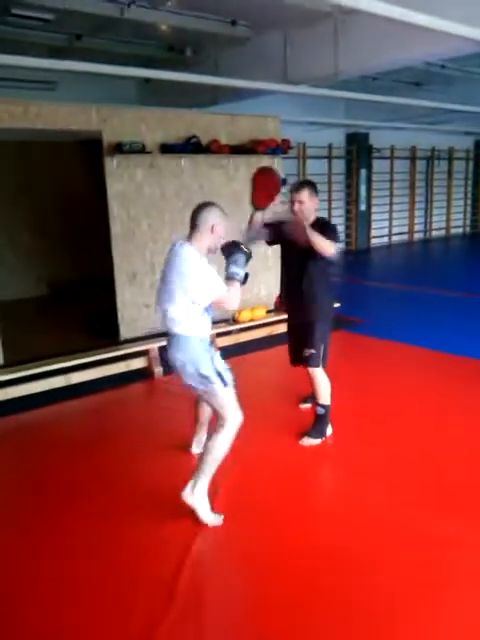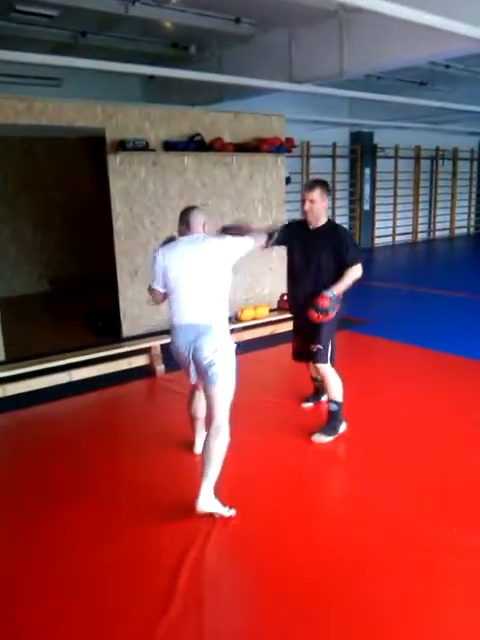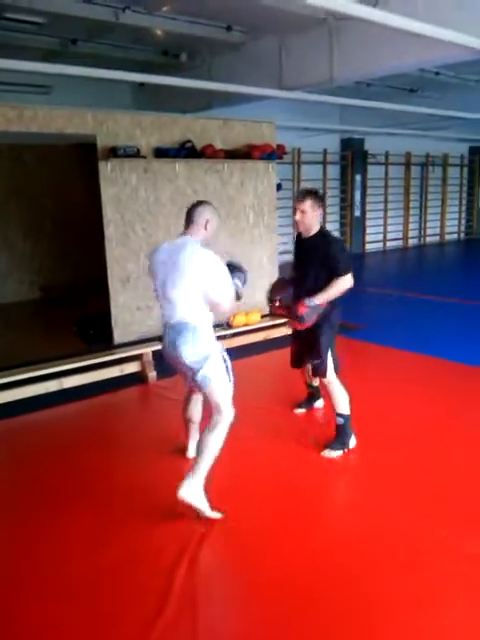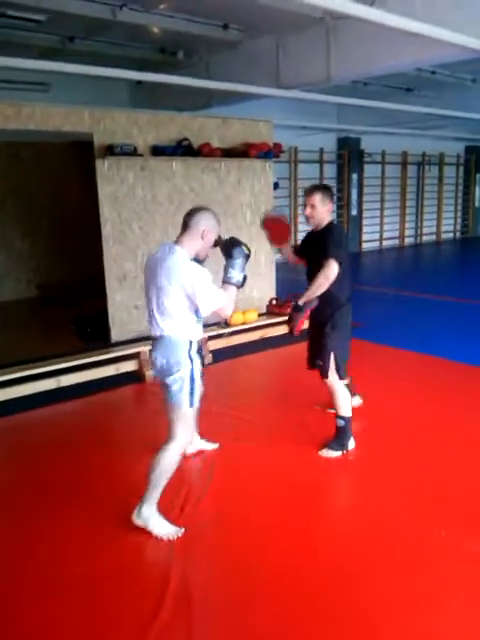
dt=0.2s
person 1, frame 1
left shoulder: (180, 252)
right shoulder: (192, 263)
right elbow: (229, 302)
left wrist: (228, 257)
right wrist: (237, 266)
left hip: (182, 343)
right hip: (193, 347)
left knee: (208, 394)
right knee: (232, 419)
left ankle: (200, 441)
right ankle: (197, 489)
person 1, frame 2
left shoulder: (162, 254)
right shoulder: (219, 245)
left elbow: (156, 298)
right elbow: (257, 240)
right wrist: (233, 234)
left hip: (180, 336)
right hip: (213, 336)
left knee: (199, 385)
right knee: (221, 417)
left ankle: (199, 439)
right ankle: (207, 495)
person 1, frame 3
left shoulder: (161, 252)
right shoulder: (207, 259)
right elbow: (225, 305)
right wrist: (234, 283)
left hip: (172, 336)
right hip: (197, 340)
left knee: (197, 388)
right knee: (223, 413)
left ankle: (193, 443)
right ankle: (193, 485)
person 1, frame 4
left shoulder: (160, 255)
right shoulder: (190, 271)
right elbow: (224, 310)
left wrist: (198, 259)
right wrist: (235, 267)
left hip: (166, 345)
right hip: (178, 350)
left knee: (194, 391)
right knee: (178, 435)
left ankle: (193, 441)
right ankle: (146, 510)
person 2, frame 1
left shoulder: (325, 228)
right shoulder: (285, 227)
left elbow: (330, 250)
right elbow: (256, 230)
left wrist: (306, 232)
right wrist: (259, 209)
left hip: (317, 308)
right hip: (295, 306)
left knee: (314, 365)
right knee: (302, 359)
left ankle: (323, 423)
right ankle: (317, 392)
person 2, frame 2
left shoulder: (339, 235)
right shoulder: (294, 229)
left elbow: (357, 269)
right elbow: (269, 239)
left wrist: (334, 291)
right hip: (300, 306)
left knee: (323, 362)
right knee: (307, 355)
left ankle: (336, 420)
right ankle: (320, 390)
person 2, frame 3
left shoulder: (329, 244)
right shoulder: (301, 240)
left elbow: (346, 280)
left wrist: (314, 300)
right wrist: (287, 287)
left hip: (323, 318)
left knee: (329, 376)
right knee: (304, 362)
left ankle: (345, 436)
right ankle: (314, 397)
person 2, frame 4
left shoulder: (334, 234)
right shoulder: (314, 235)
left elbow: (330, 271)
right elbow: (298, 257)
left wrist: (301, 302)
right wrist: (282, 243)
left hip: (334, 314)
right hip: (322, 312)
left knee: (331, 376)
right knee: (331, 366)
left ankle: (344, 437)
right ankle: (349, 396)
